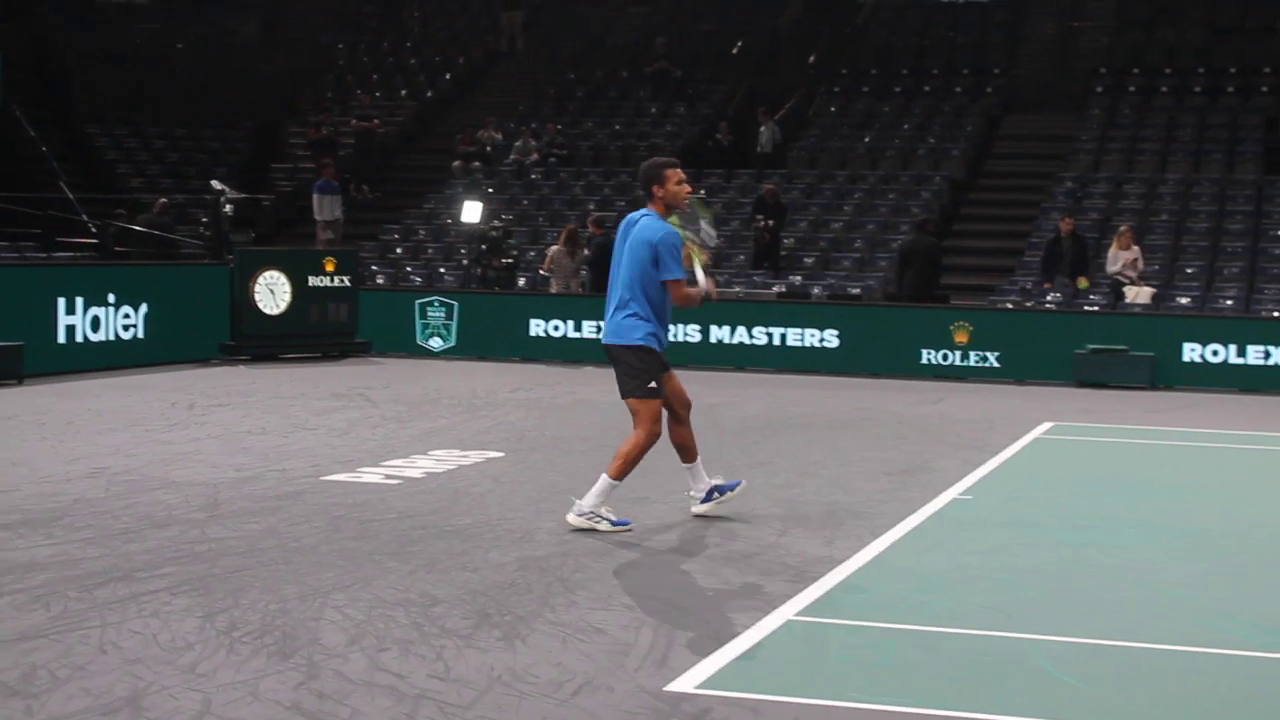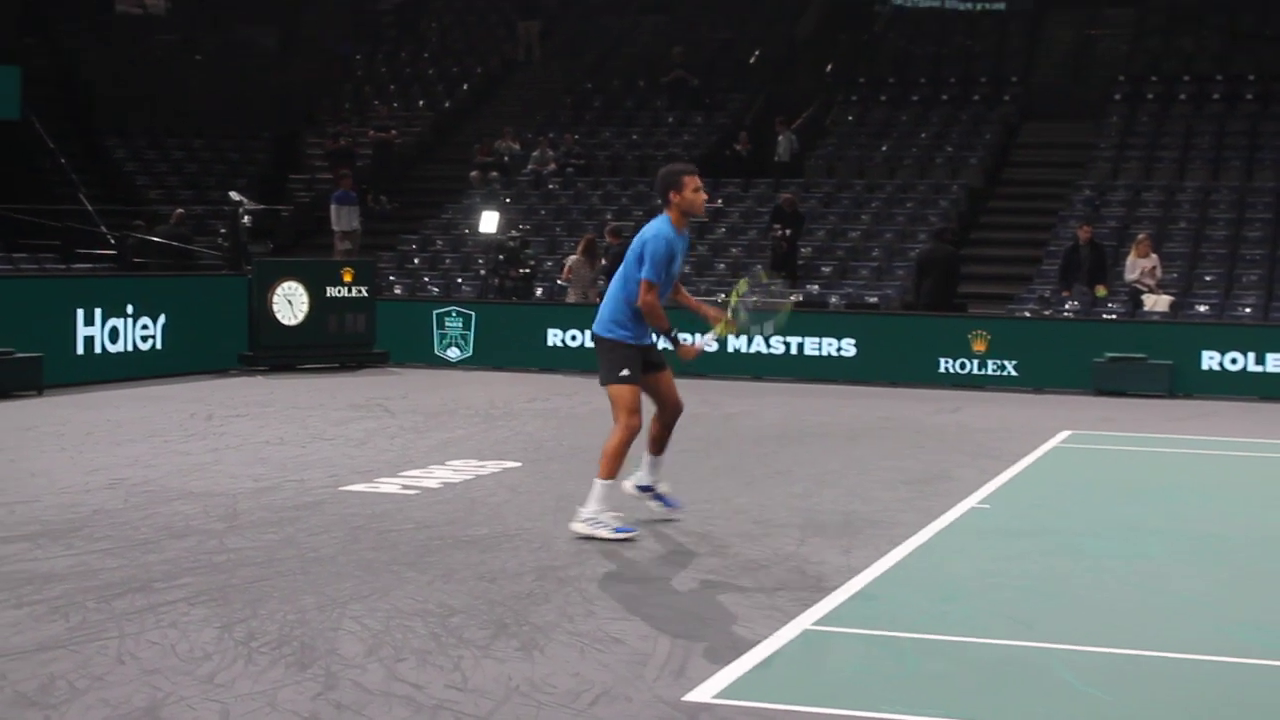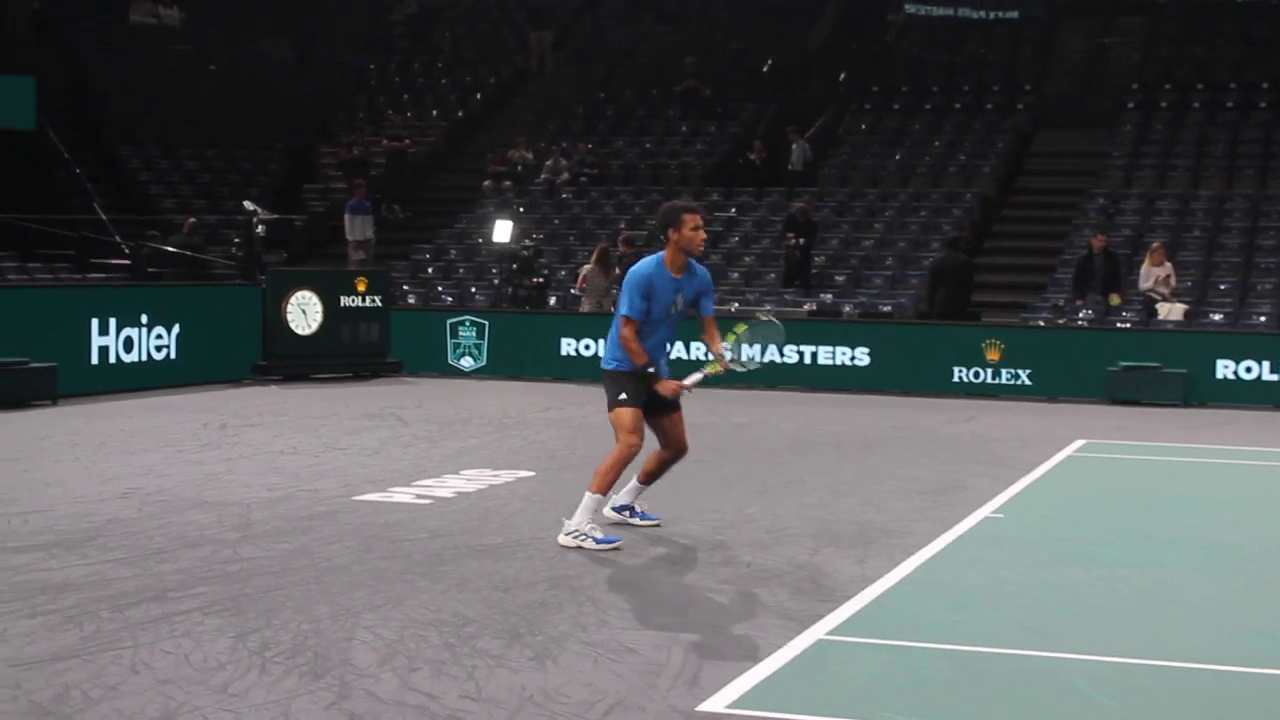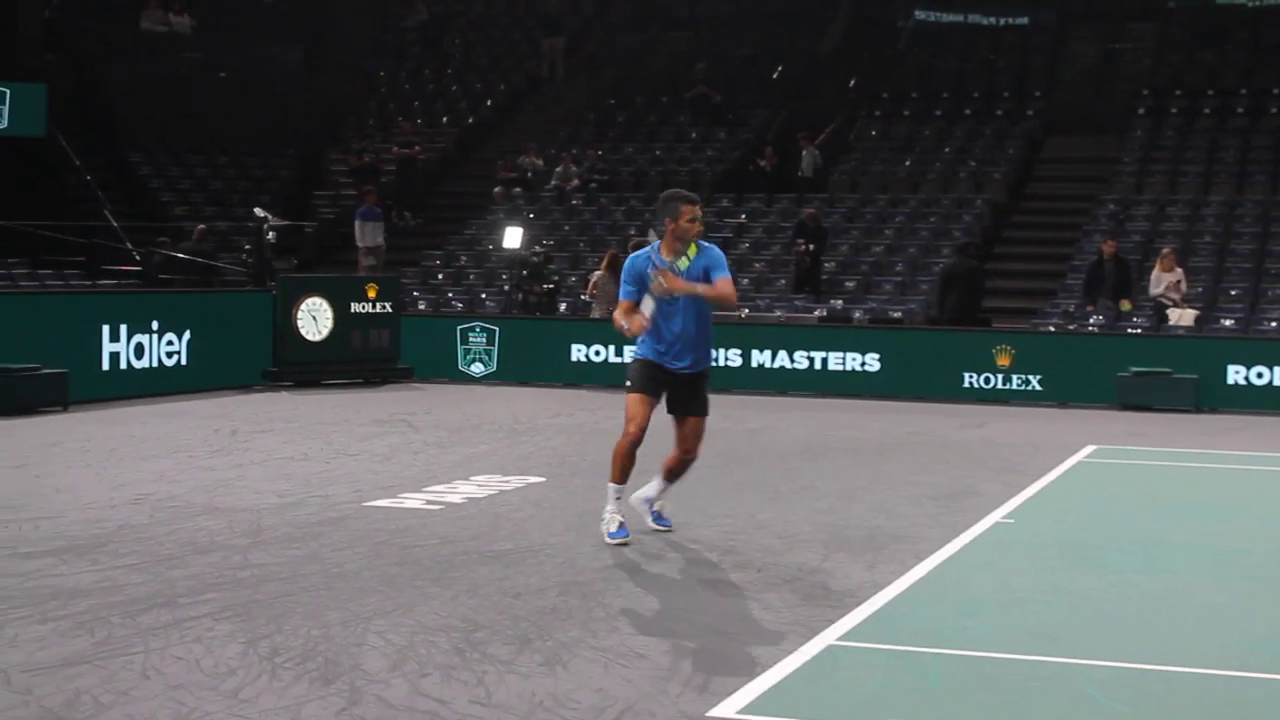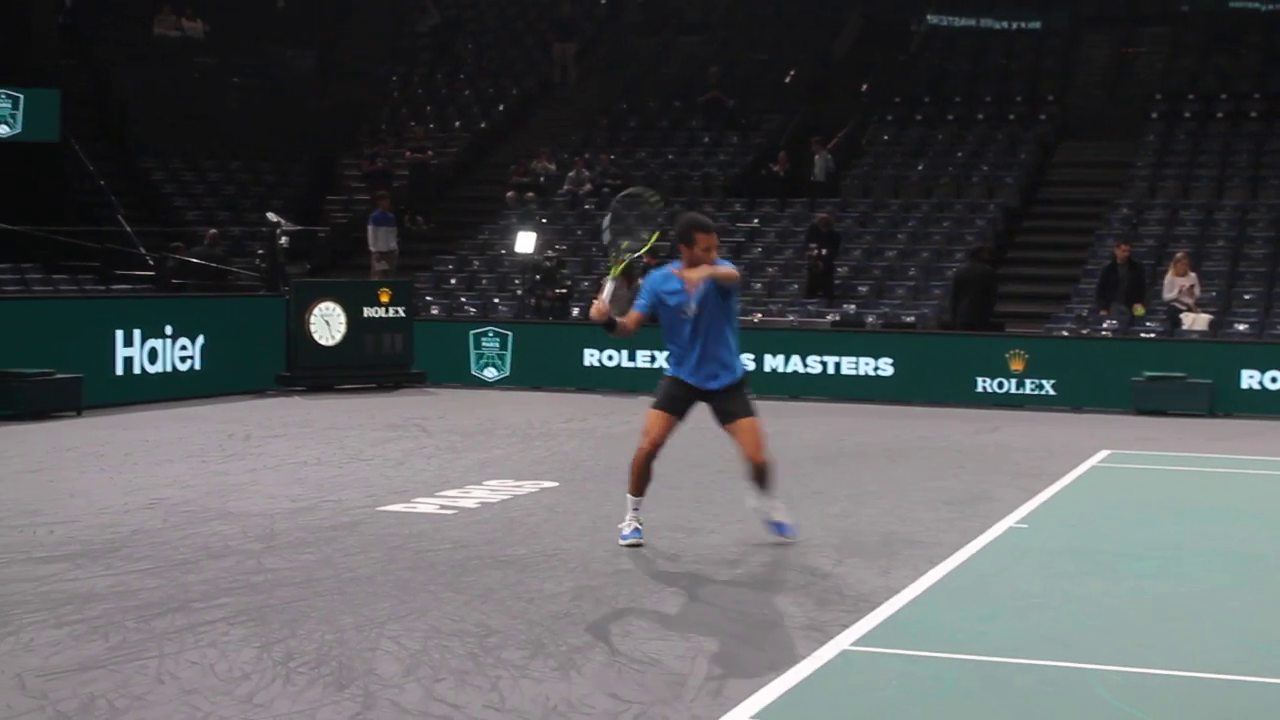
dt=0.2s
person 1, frame 1
left shoulder: (631, 222)
right shoulder: (664, 234)
right elbow: (678, 297)
left wrist: (682, 262)
right wrist: (701, 292)
left hip: (639, 338)
right hip: (634, 341)
left knee: (680, 410)
right knee: (648, 431)
left ankle: (703, 490)
right ankle: (589, 508)
person 1, frame 2
left shoulder: (681, 234)
right shoulder: (660, 237)
right elbow: (647, 298)
left wrist: (710, 312)
right wrist: (677, 343)
left hip: (639, 336)
right hip: (618, 334)
left knee: (671, 407)
right knee: (628, 422)
left ankle: (645, 482)
right ankle: (591, 513)
person 1, frame 3
left shoulder: (700, 277)
right shoulder: (644, 275)
left elbow: (709, 325)
right elbow: (625, 334)
left wrist: (718, 351)
right wrist: (656, 377)
left hip: (657, 371)
right hip: (623, 368)
left knee: (676, 448)
right knee: (630, 443)
left ankle: (624, 501)
right ankle: (579, 525)
person 1, frame 4
left shoulder: (708, 254)
right shoulder: (638, 260)
left elbow: (729, 297)
right elbow: (623, 311)
left wrist: (687, 286)
right wrist: (627, 323)
left hip: (693, 365)
right hip: (650, 358)
left knee: (687, 452)
right knee: (632, 433)
left ankle: (650, 496)
right ankle: (613, 513)
person 1, frame 5
left shoulder: (719, 269)
right shoulder: (657, 282)
left elbow: (731, 275)
right elbow: (630, 325)
left wrist: (706, 273)
right wrist: (605, 316)
left hip: (725, 377)
right hip: (681, 376)
left knee: (756, 459)
right knee: (647, 448)
left ankle: (768, 505)
right ankle: (632, 518)
